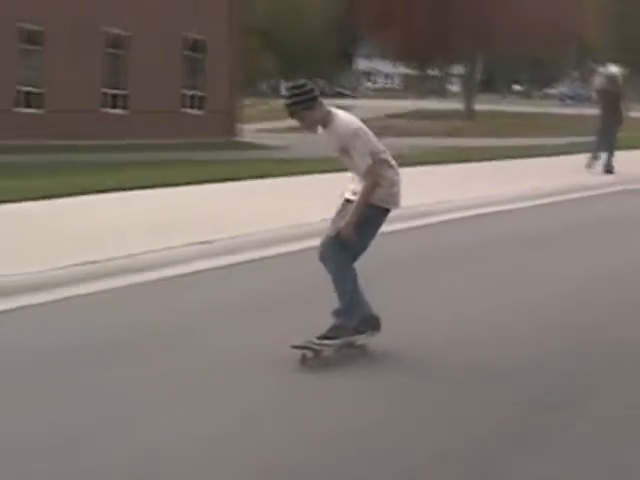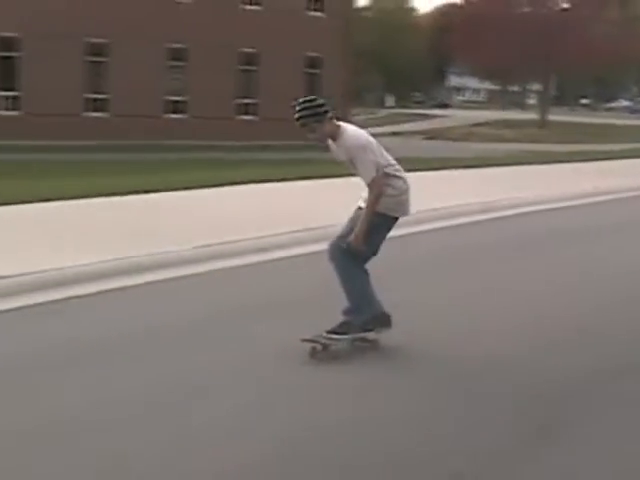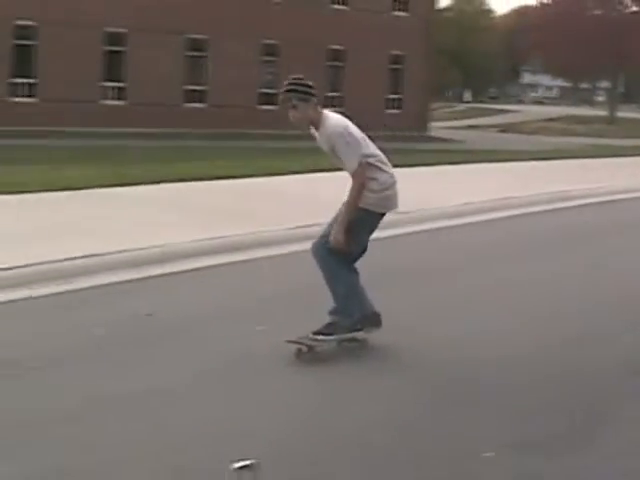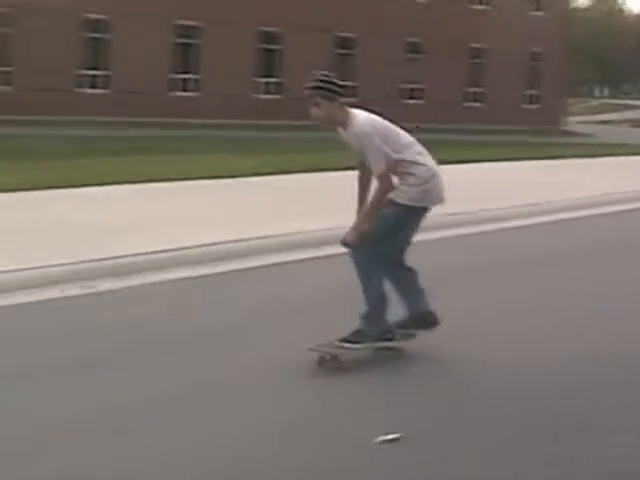
dt=0.3s
person 1, frame 1
left shoulder: (348, 129)
right shoulder: (324, 125)
left elbow: (374, 178)
left wrist: (351, 221)
left hip: (380, 191)
right hip: (362, 187)
left knee: (336, 249)
right knee: (329, 252)
left ankle: (350, 320)
right ankle: (362, 317)
person 1, frame 2
left shoulder: (354, 142)
right shoulder: (334, 140)
left elbow: (377, 188)
left wrist: (360, 231)
left hip: (390, 197)
right hip: (378, 196)
left knee: (342, 252)
right knee: (348, 256)
left ankle: (358, 318)
right ankle: (375, 315)
person 1, frame 3
left shoulder: (335, 130)
right shoulder: (319, 128)
left elbow: (359, 180)
left wrist: (340, 227)
left hip: (375, 192)
right hip: (367, 190)
left knee: (326, 249)
right knee: (336, 253)
left ankle: (346, 318)
right ankle: (365, 314)
person 1, frame 4
left shoulder: (363, 129)
right shoulder: (347, 127)
left elbow: (385, 183)
right elbow: (365, 171)
left wrist: (358, 226)
right wrist: (361, 216)
left hip: (419, 185)
right hip: (414, 184)
left knee: (365, 248)
right knee: (385, 253)
right ankle: (421, 313)
